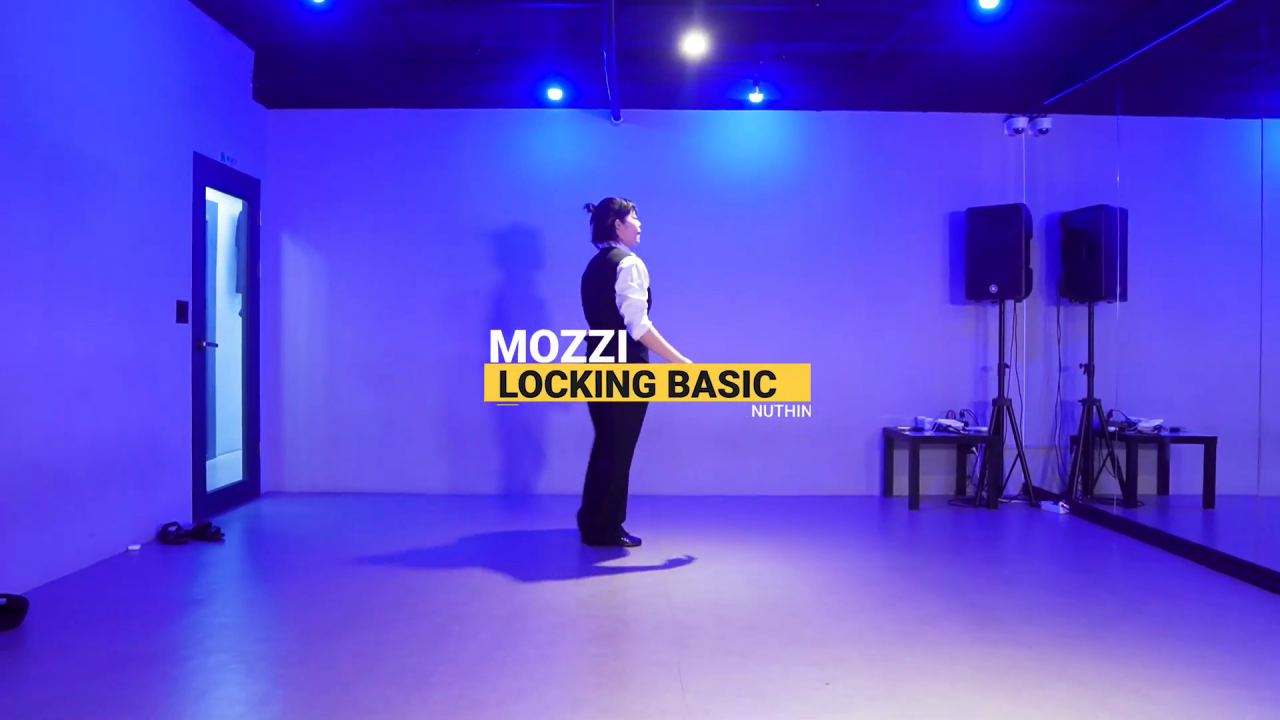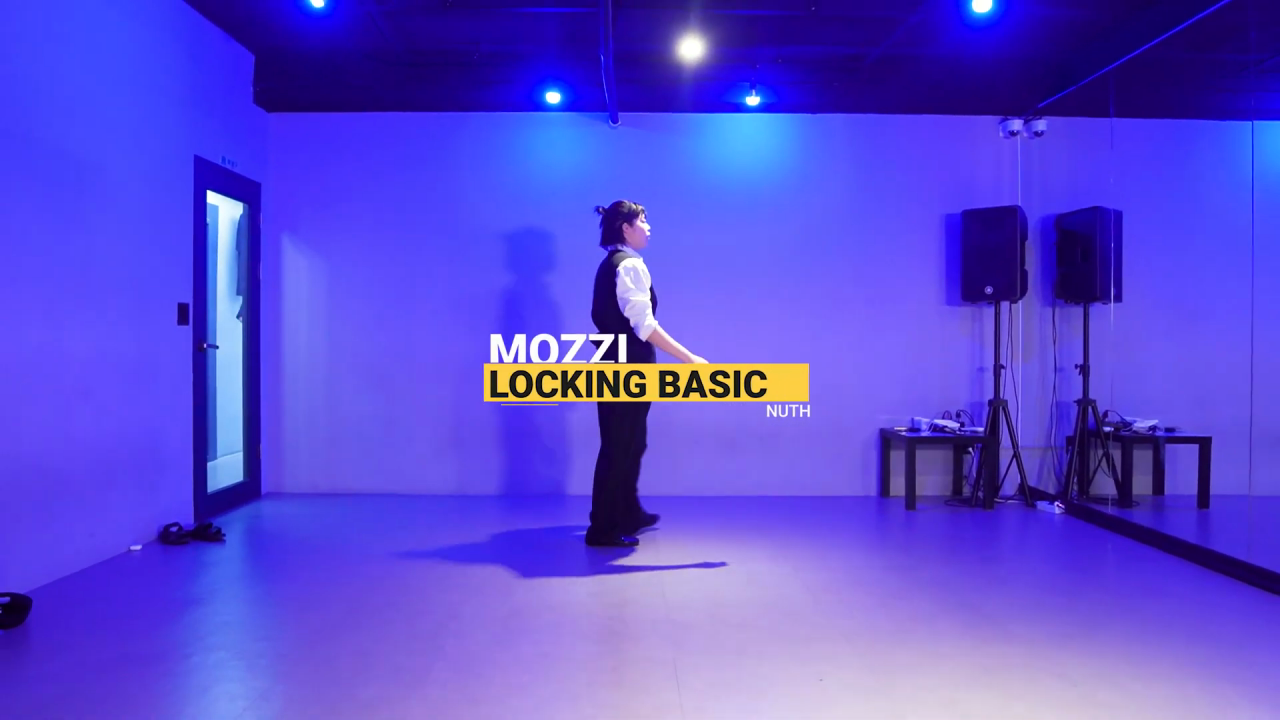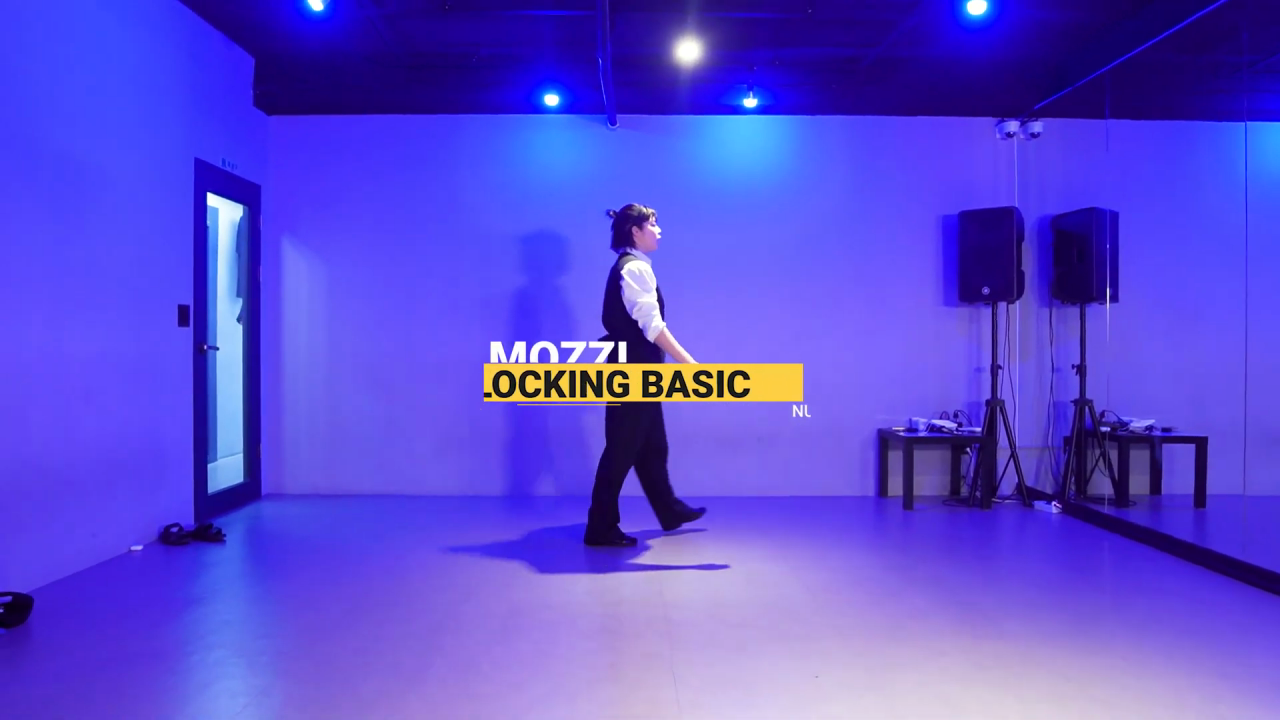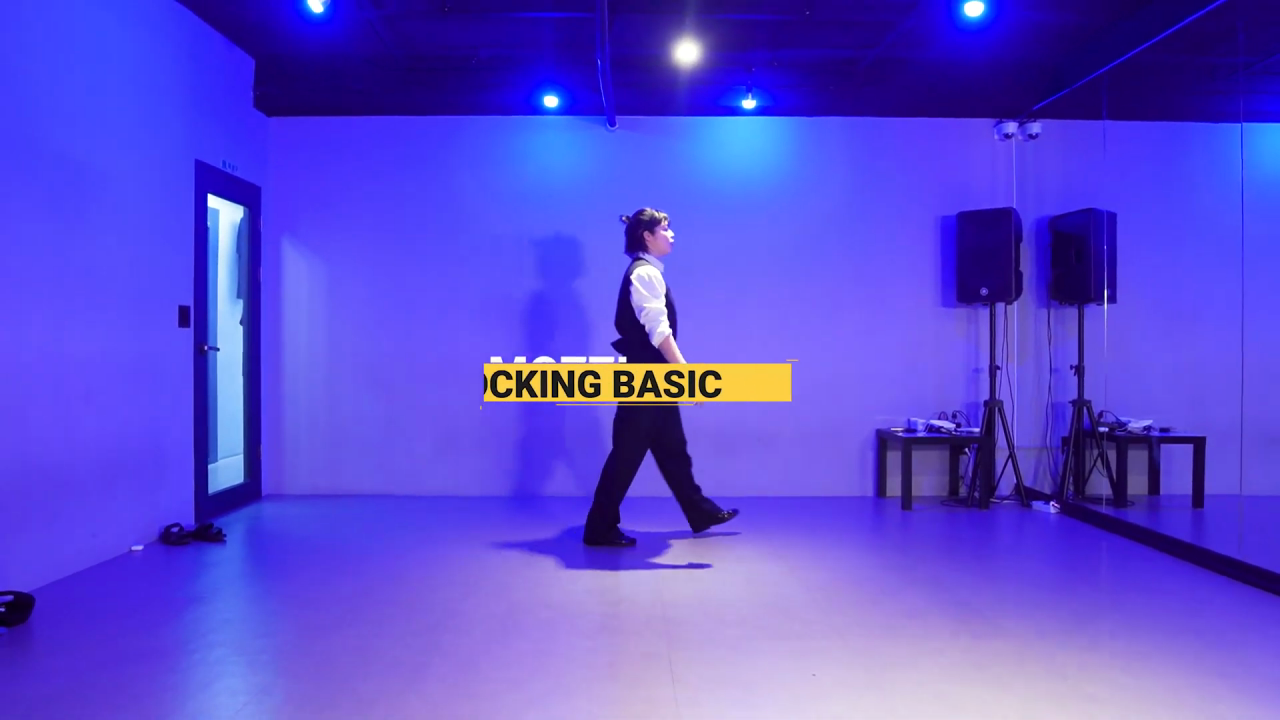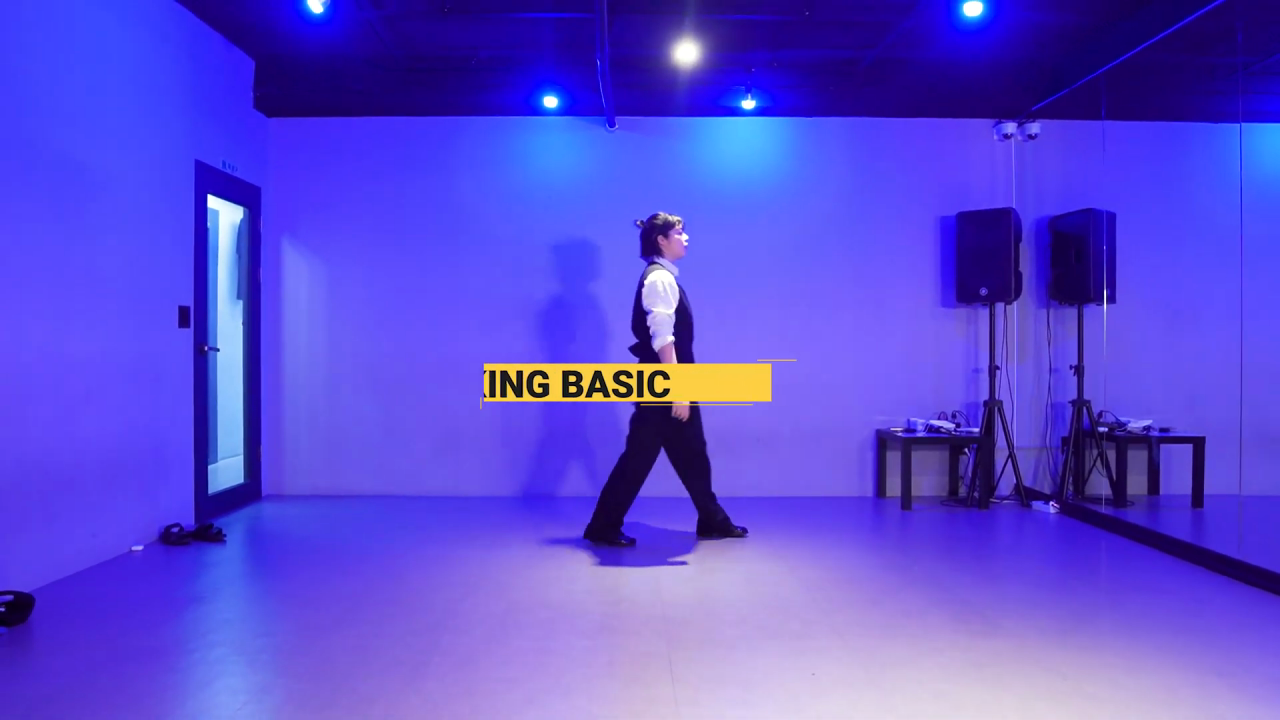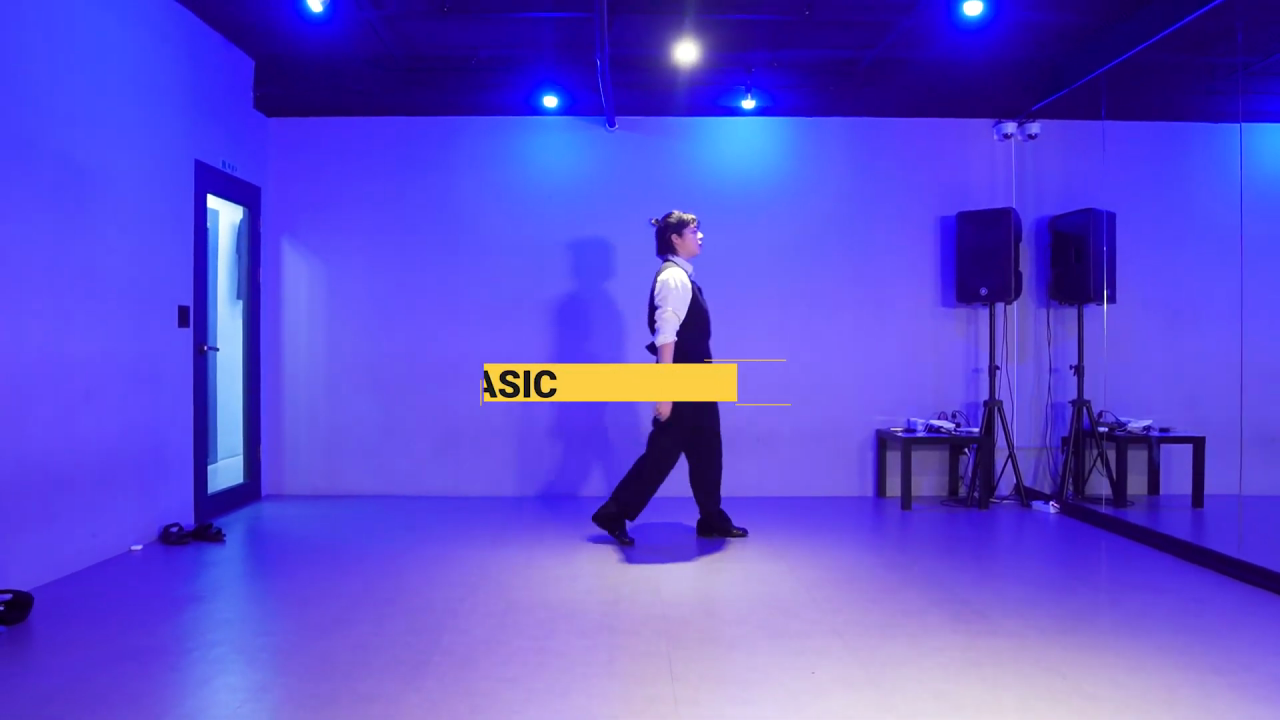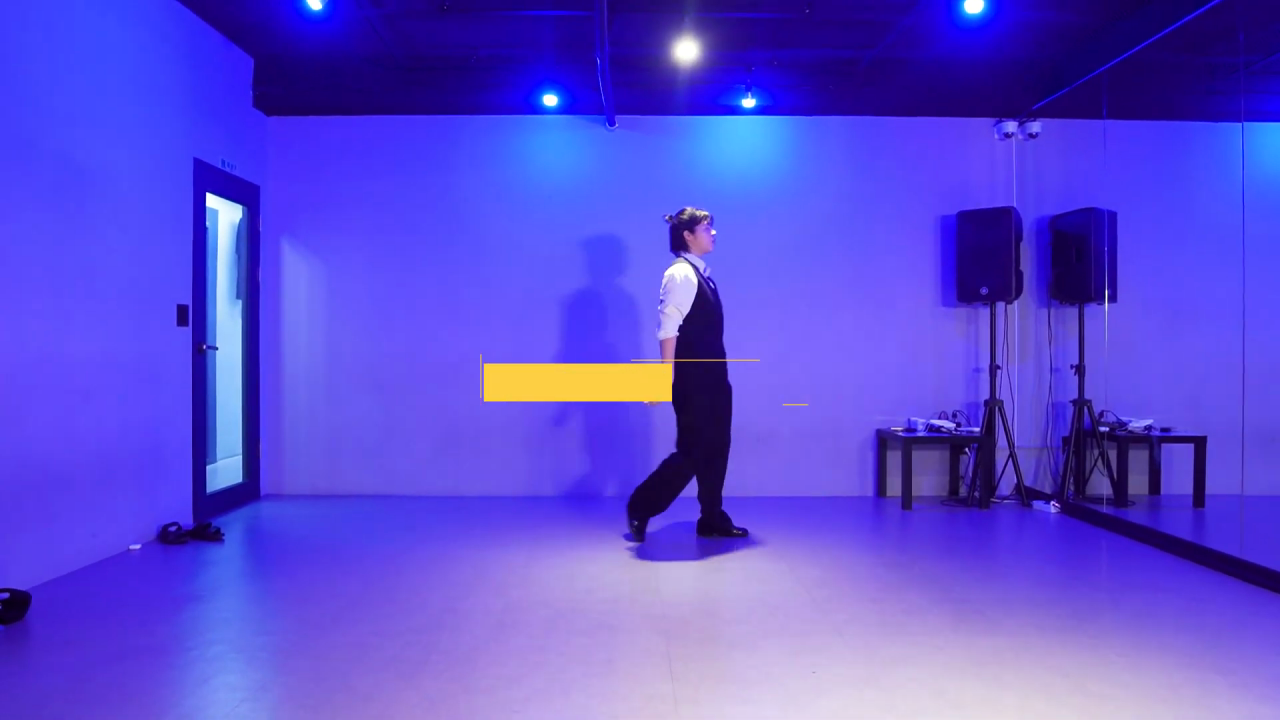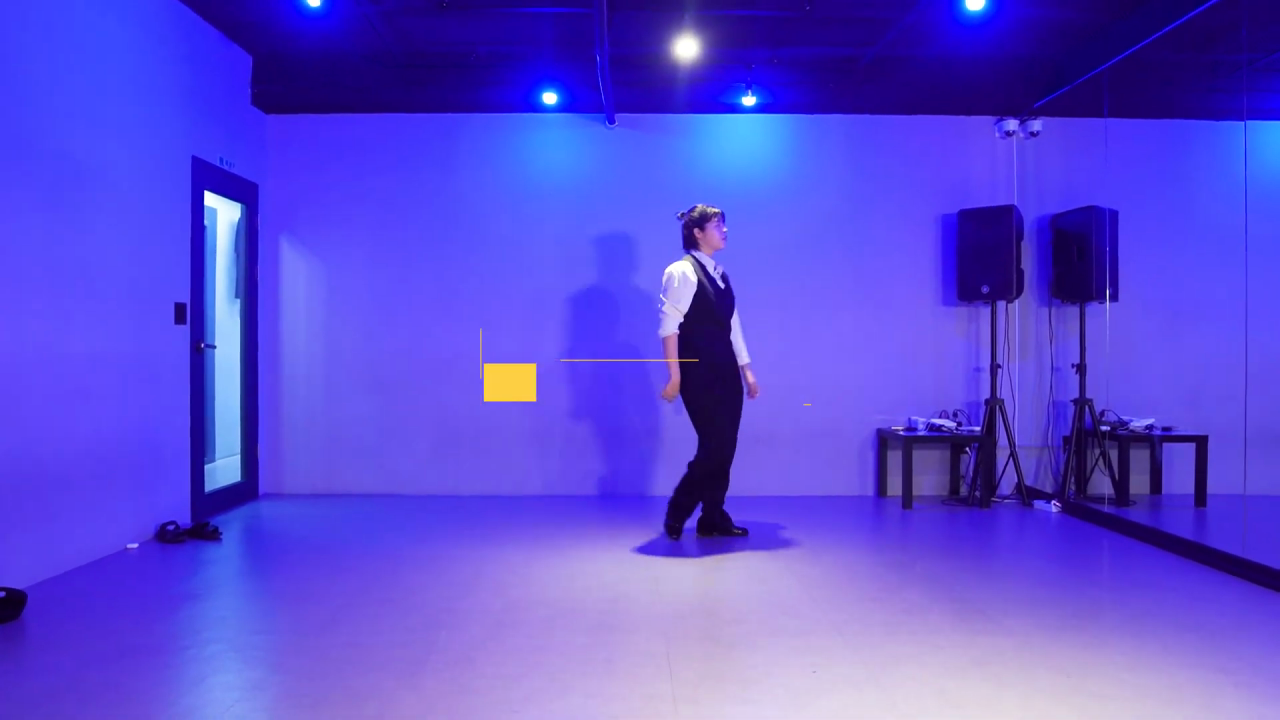
dt=0.1s
person 1, frame 1
left shoulder: (594, 267)
right shoulder: (629, 264)
right elbow: (638, 325)
right wrist: (682, 361)
right hip: (625, 367)
left knee: (607, 444)
right knee: (618, 448)
left ankle: (594, 520)
right ankle: (605, 529)
person 1, frame 2
left shoulder: (610, 267)
right shoulder: (630, 266)
right elbow: (645, 325)
right wrist: (690, 359)
left hip: (614, 365)
right hip: (626, 368)
left knee: (625, 444)
right knee: (621, 447)
left ankle: (628, 513)
right ankle: (605, 528)
person 1, frame 3
left shoulder: (626, 268)
right shoulder: (636, 269)
right elbow: (653, 327)
right wrist: (690, 364)
left hip: (631, 368)
left knee: (652, 444)
right knee: (623, 447)
left ankle: (670, 511)
right ankle: (601, 528)
person 1, frame 4
left shoulder: (644, 273)
right shoulder: (647, 274)
right elbow: (659, 332)
left knee: (672, 446)
right knee: (628, 450)
left ankle: (701, 512)
right ankle: (601, 528)
person 1, frame 5
left shoulder: (663, 278)
right shoulder: (661, 279)
right elbow: (662, 337)
left knee: (691, 449)
right knee: (642, 452)
left ankle: (712, 521)
right ankle: (604, 525)
person 1, frame 6
left shoulder: (683, 277)
right shoulder: (673, 278)
right elbow: (665, 335)
left knee: (707, 448)
right knee: (664, 450)
left ankle: (712, 519)
right ankle: (614, 514)
person 1, frame 7
left shoulder: (701, 275)
right shoulder: (681, 274)
right elbow: (668, 330)
right wrist: (667, 378)
left hip: (711, 374)
right hip: (693, 376)
left knee: (716, 447)
right knee: (694, 450)
left ankle: (713, 519)
right ankle: (642, 506)
person 1, frame 8
left shoulder: (721, 277)
right shoulder: (680, 272)
right elbow: (669, 327)
left wrist: (746, 369)
right wrist: (674, 375)
left hip: (726, 370)
right hip: (697, 371)
left knee: (725, 447)
right knee: (714, 445)
left ankle: (714, 518)
right ankle: (679, 510)
